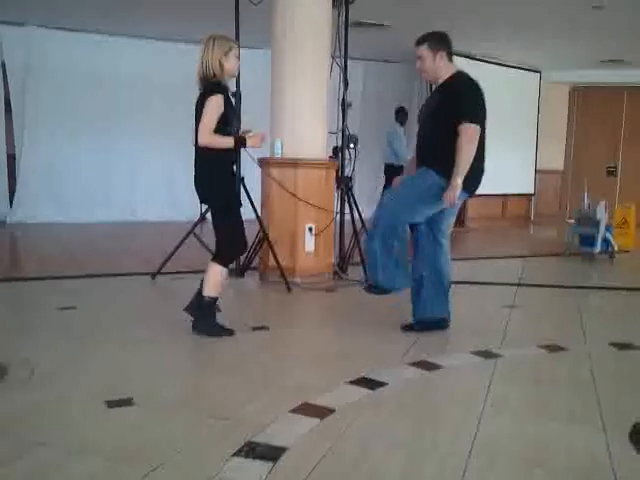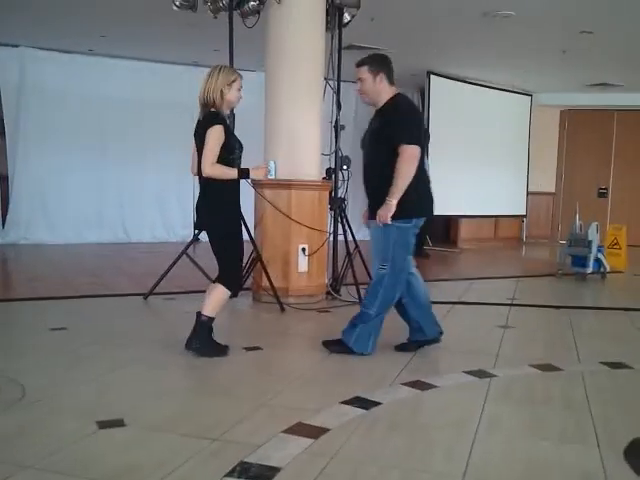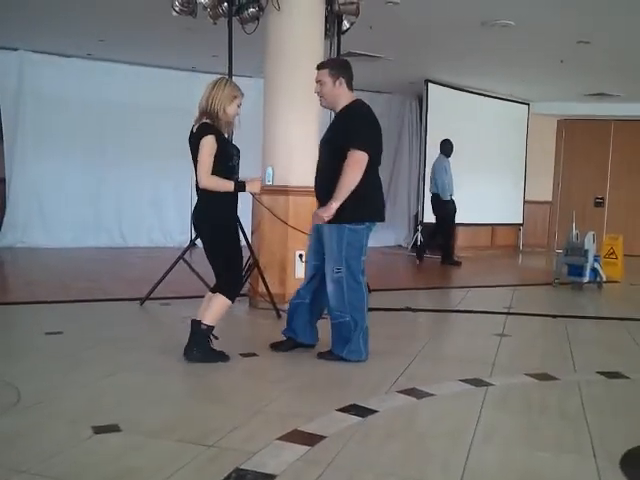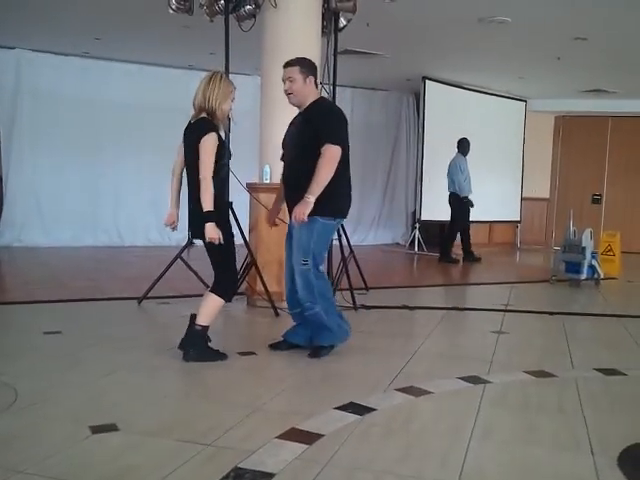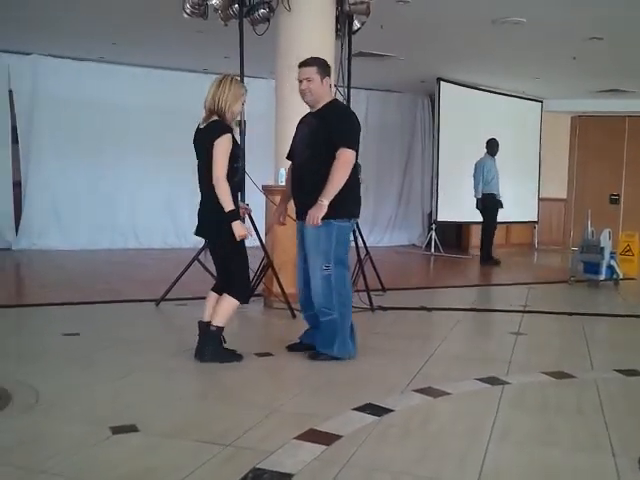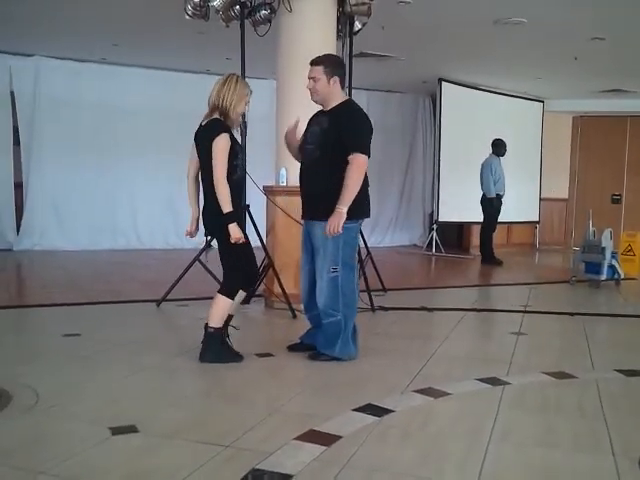
dt=0.5s
person 1, frame 1
left shoulder: (464, 89)
right shoulder: (440, 92)
left elbow: (470, 135)
left wrist: (456, 181)
right wrist: (409, 171)
left hip: (447, 179)
right hip: (434, 174)
left knee: (389, 210)
right knee: (430, 243)
left ankle: (390, 277)
right ankle: (433, 312)
person 1, frame 2
left shoulder: (402, 110)
right shoulder: (383, 113)
left elbow: (409, 157)
left wrist: (391, 202)
right wrist: (380, 204)
left hip: (399, 208)
right hip: (385, 207)
left knee: (386, 272)
right knee: (400, 270)
left ankle: (358, 339)
right ankle: (425, 330)
person 1, frame 3
left shoulder: (358, 116)
right shoulder: (343, 117)
left elbow: (357, 162)
left wrist: (332, 204)
left hip: (350, 214)
right hip: (335, 213)
left knee: (344, 278)
right knee: (316, 274)
left ankle: (351, 347)
right ankle: (300, 333)
person 1, frame 4
left shoulder: (327, 113)
right shoulder: (299, 120)
left elbow: (331, 156)
left wrist: (309, 199)
right wrist: (278, 203)
left hip: (321, 208)
right hip: (300, 208)
left knee: (306, 272)
right knee: (295, 274)
left ankle: (331, 330)
right ankle: (303, 332)
person 1, frame 5
left shoulder: (341, 116)
right shoulder: (305, 121)
left elbow: (345, 160)
left wrist: (323, 202)
right wrist: (284, 201)
left hip: (333, 212)
right hip: (307, 211)
left knee: (327, 276)
right knee: (308, 278)
left ankle: (338, 343)
right ankle: (317, 335)
person 1, frame 6
left shoulder: (353, 117)
right shoulder: (317, 118)
left elbow: (357, 164)
right elbow: (303, 157)
left wrist: (341, 210)
right wrist: (292, 139)
left hip: (337, 214)
right hip: (314, 213)
left knee: (334, 279)
right knee: (312, 279)
left ankle: (339, 345)
right ankle: (318, 335)
person 2, frame 1
left shoulder: (211, 91)
right shoulder: (217, 92)
left elbow: (209, 134)
right elbow: (204, 138)
left wrist: (237, 136)
right wrist: (243, 142)
left hip: (216, 179)
right hip: (216, 180)
left knee: (233, 243)
right knee: (229, 246)
left ankle: (201, 303)
right ankle: (205, 316)
person 2, frame 2
left shoulder: (205, 120)
right shoulder: (216, 122)
left elbow: (195, 168)
right elbow: (209, 168)
left wrist: (235, 167)
right wrist: (248, 173)
left hip: (214, 208)
right hip: (221, 209)
left knee: (227, 271)
right knee: (232, 274)
left ankle: (201, 333)
right ankle: (199, 335)
person 2, frame 3
left shoulder: (204, 130)
right shoulder: (208, 132)
right elbow: (204, 179)
left wrist: (237, 183)
right wrist: (243, 186)
left hip: (215, 217)
right hip: (216, 219)
left knee: (224, 280)
right knee: (232, 282)
left ankle: (197, 340)
right ankle: (199, 343)
person 2, frame 4
left shoulder: (192, 127)
right shoulder: (209, 130)
left elbow: (177, 171)
right elbow: (206, 178)
left wrist: (173, 208)
right wrist: (210, 220)
left hip: (203, 213)
right hip: (210, 214)
left knee: (223, 278)
right knee: (227, 281)
left ankle: (193, 337)
right ankle: (196, 343)
person 2, frame 5
left shoulder: (203, 128)
right shoulder: (223, 131)
right elbow: (220, 180)
right wrist: (234, 218)
left hip: (211, 215)
right hip: (221, 218)
left knee: (226, 279)
right knee: (240, 283)
left ankle: (206, 340)
right ankle: (211, 343)
person 2, frame 6
left shoulder: (205, 128)
right shoulder: (221, 130)
left elbow: (193, 174)
right elbow: (220, 179)
left wrist: (195, 215)
right wrist: (231, 221)
left hip: (214, 214)
right hip: (224, 215)
left knee: (248, 273)
right knee: (236, 278)
left ankle: (217, 331)
right ankle: (212, 345)
